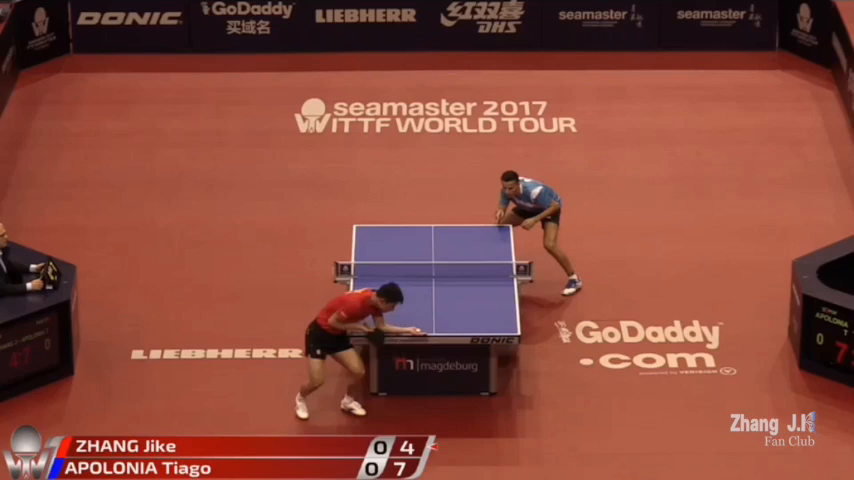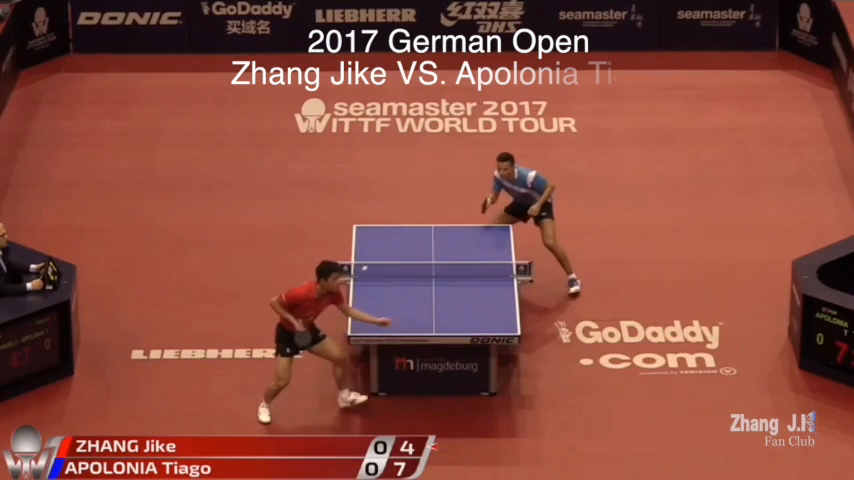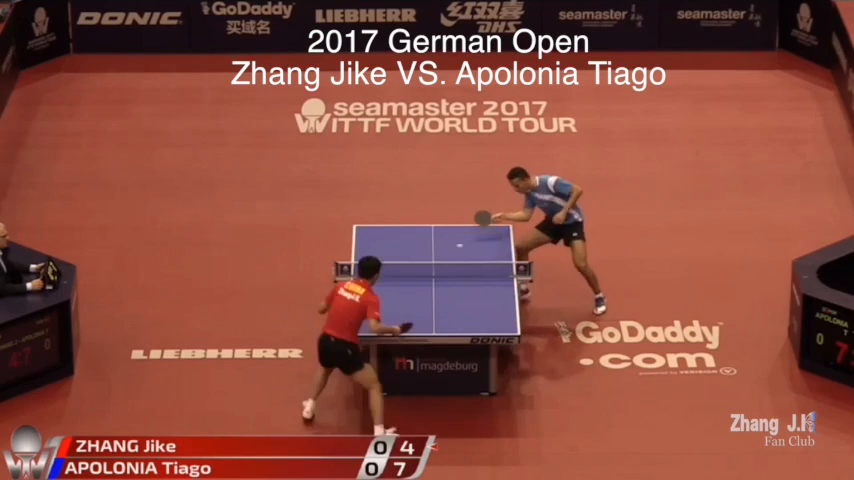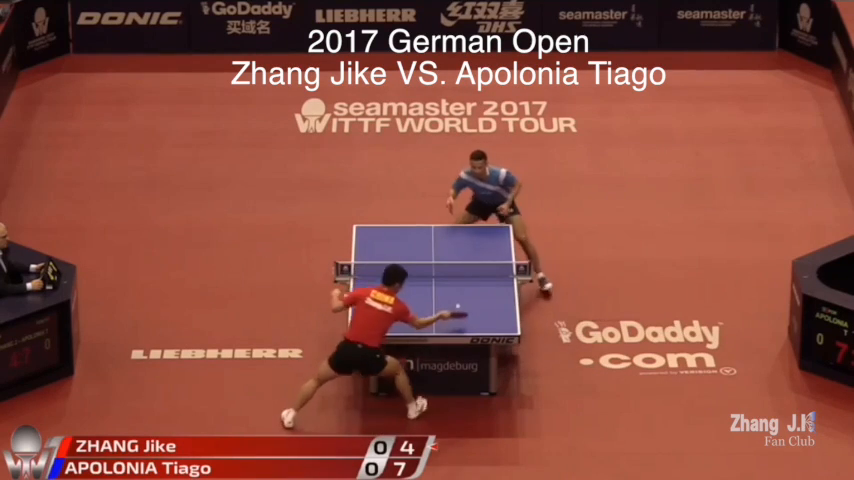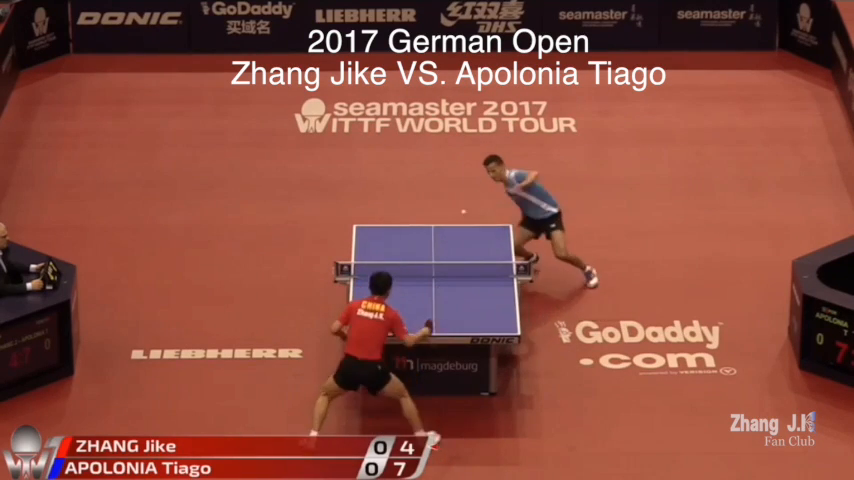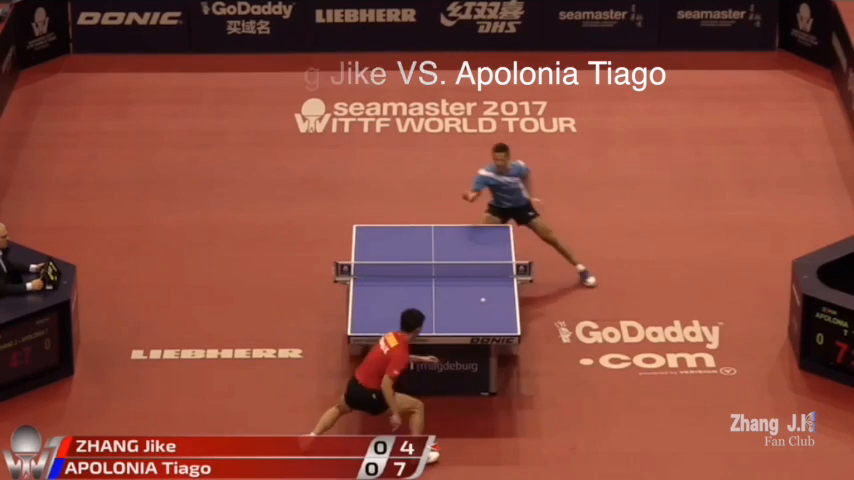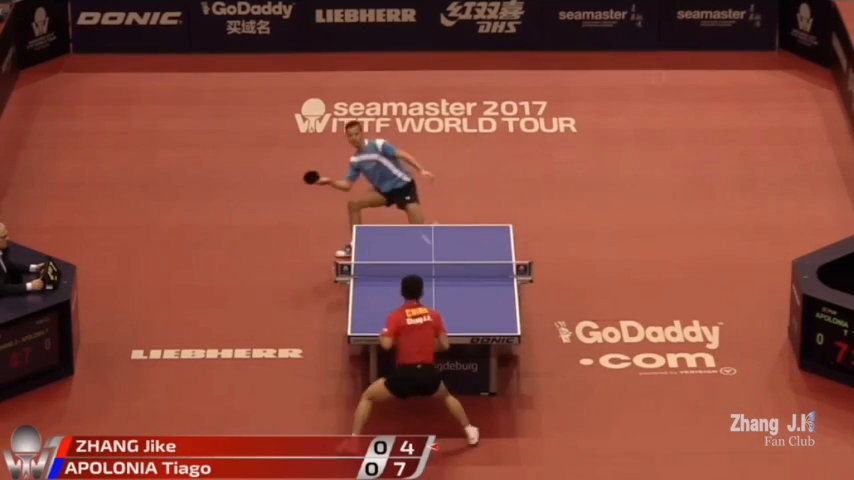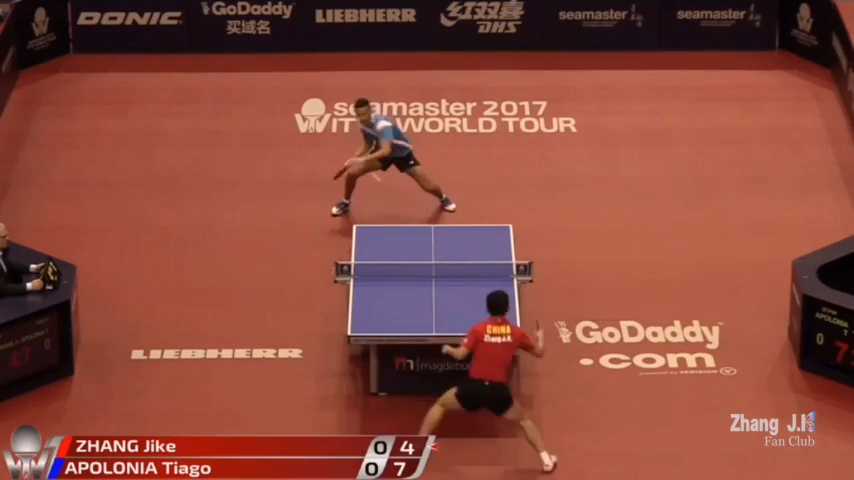
dt=0.7s
person 1, frame 1
left shoulder: (376, 303)
right shoulder: (356, 302)
left elbow: (381, 326)
right elbow: (332, 322)
left wrist: (409, 330)
right wrist: (358, 327)
left hip: (338, 335)
right hip: (319, 332)
left knee: (359, 371)
right knee: (317, 381)
left ankle: (348, 401)
right ankle: (300, 400)
person 1, frame 2
left shoulder: (333, 293)
right shoulder: (301, 293)
left elbow: (349, 311)
right elbow: (274, 302)
left wrist: (376, 321)
right wrist: (293, 320)
left hip: (307, 330)
right hip: (287, 333)
left knee: (341, 357)
right knee: (282, 381)
left ankle: (344, 396)
right ankle: (264, 405)
person 1, frame 3
left shoulder: (341, 286)
right shoulder: (371, 298)
left elbow: (321, 309)
right elbow: (375, 327)
right wrist: (394, 330)
left hip: (325, 342)
right hip: (345, 348)
left knee: (326, 369)
right knee: (374, 387)
left ankle: (310, 406)
right ankle: (379, 431)
person 1, frame 4
left shoulder: (363, 293)
right shoulder: (399, 306)
left elbow: (335, 307)
right elbow: (419, 324)
left wrist: (335, 295)
right wrist: (439, 316)
left hip: (348, 350)
right hip: (370, 355)
left knee: (317, 380)
right knee: (399, 369)
left ankle: (291, 415)
right ankle: (412, 407)
person 1, frame 5
left shoulder: (355, 306)
right shoulder: (391, 314)
left elbow: (334, 329)
right elbow: (409, 341)
left wrist: (346, 336)
right wrist: (424, 332)
left hip: (349, 366)
right hip: (373, 369)
left knee: (325, 395)
right knee: (403, 395)
left ankle: (314, 435)
right ankle: (421, 434)
person 1, frame 6
left shoulder: (390, 336)
right shoulder: (401, 353)
right elbow: (386, 385)
left wrist: (420, 359)
right wrist: (395, 414)
left hip: (354, 388)
right hip: (371, 395)
left knee: (338, 408)
right knee: (417, 407)
left ankle: (311, 438)
person 1, frame 7
left shoulder: (397, 316)
right shoulder: (433, 315)
left elbow: (386, 344)
right elbow: (445, 345)
left wrist: (383, 335)
left hip: (404, 373)
right hip: (427, 374)
left knee: (366, 398)
right knee: (445, 396)
right ankle: (470, 432)
person 1, frame 8
left shoulder: (478, 330)
right shoulder: (518, 333)
left elbow: (460, 355)
right elbow: (539, 352)
left wrist: (448, 349)
right wrist: (540, 337)
left hip: (473, 387)
right hip: (498, 391)
left knee: (441, 404)
right knee: (524, 420)
right ankle: (545, 458)
person 2, frame 1
left shoulder: (534, 191)
right shoulder: (507, 189)
left elbow: (555, 206)
right elbow: (501, 207)
left wrist: (534, 220)
right wrist: (499, 214)
left hip: (550, 207)
right hip: (528, 207)
left knee: (549, 244)
left ankle: (574, 279)
person 2, frame 2
left shoulder: (529, 176)
right shoulder: (498, 176)
left elbow: (550, 186)
right elbow: (494, 195)
left wrist: (538, 205)
right wrist: (489, 200)
left hip: (541, 203)
right hip: (520, 203)
left knee: (549, 242)
left ankle: (573, 278)
person 2, frame 3
left shoulder: (550, 182)
right shoulder: (529, 192)
left elbow: (578, 190)
right elbow: (526, 215)
left wrist: (564, 212)
right wrist: (503, 216)
left hip: (572, 222)
right hip: (553, 222)
left knee: (581, 264)
right knee: (520, 247)
left ankle: (599, 297)
right ankle: (522, 288)
person 2, frame 4
left shoulder: (501, 174)
right shoulder: (465, 176)
left elbow: (517, 185)
right elbow: (454, 190)
left wrist: (508, 203)
right wrist: (451, 198)
left hip: (503, 203)
right hip: (481, 203)
left knee: (522, 238)
left ankle: (540, 277)
person 2, frame 5
left shoulder: (516, 176)
right shoulder: (508, 188)
left elbow: (534, 174)
left wrist: (521, 186)
left hip: (550, 215)
right hip: (531, 218)
left knee: (561, 255)
left ankle: (588, 270)
right ankle: (531, 258)
person 2, frame 6
left shoulder: (519, 167)
right shoulder: (485, 174)
right elbow: (473, 194)
left wrist: (530, 196)
right wrist: (470, 196)
left hip: (522, 206)
right hip: (498, 208)
left knee: (550, 238)
left ankle: (580, 269)
person 2, frame 7
left shoulder: (379, 146)
right shoulder: (355, 160)
left elbow: (404, 155)
right elbow: (347, 186)
left wrist: (421, 170)
right wrist: (329, 182)
left hip: (403, 187)
right hip: (384, 189)
right knee: (353, 205)
person 2, frame 8
left shoulder: (383, 125)
right shoulder: (364, 126)
left elbow: (386, 151)
left wrist: (361, 160)
right wrist: (354, 158)
left hip: (402, 154)
right hip: (381, 152)
left knee: (429, 187)
right knee: (351, 173)
left ankle: (443, 198)
right ankle: (345, 202)
